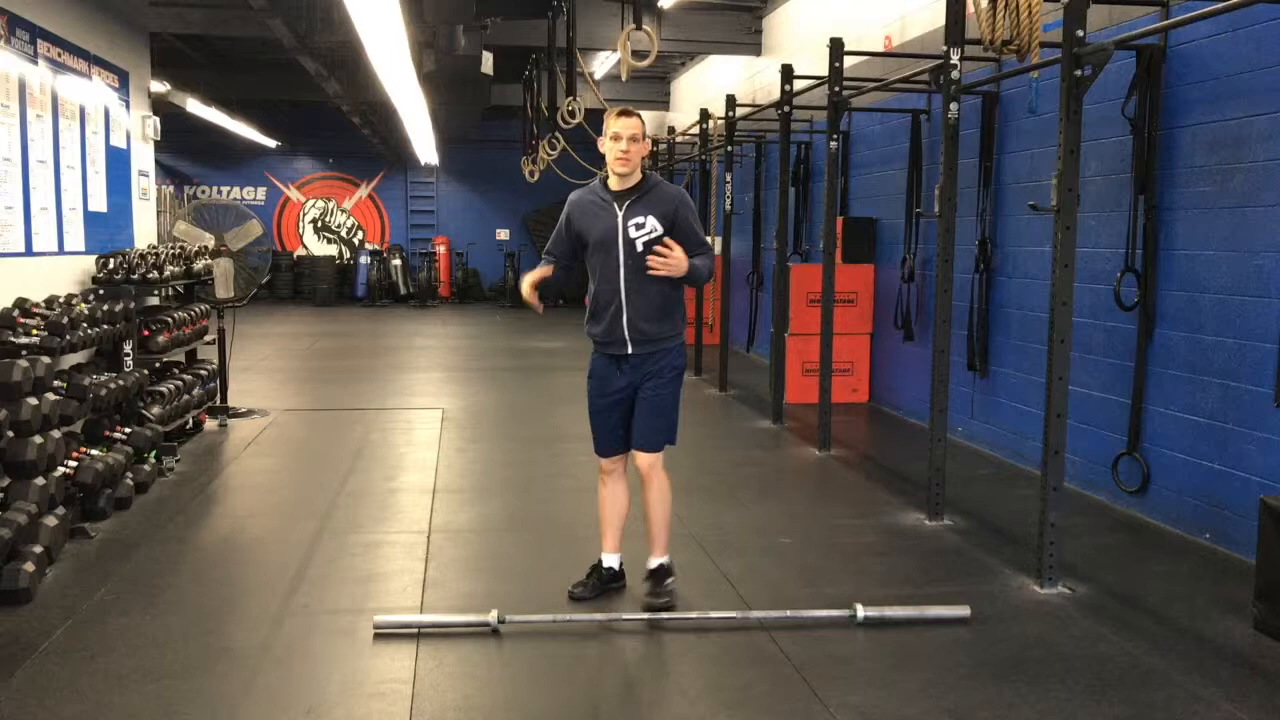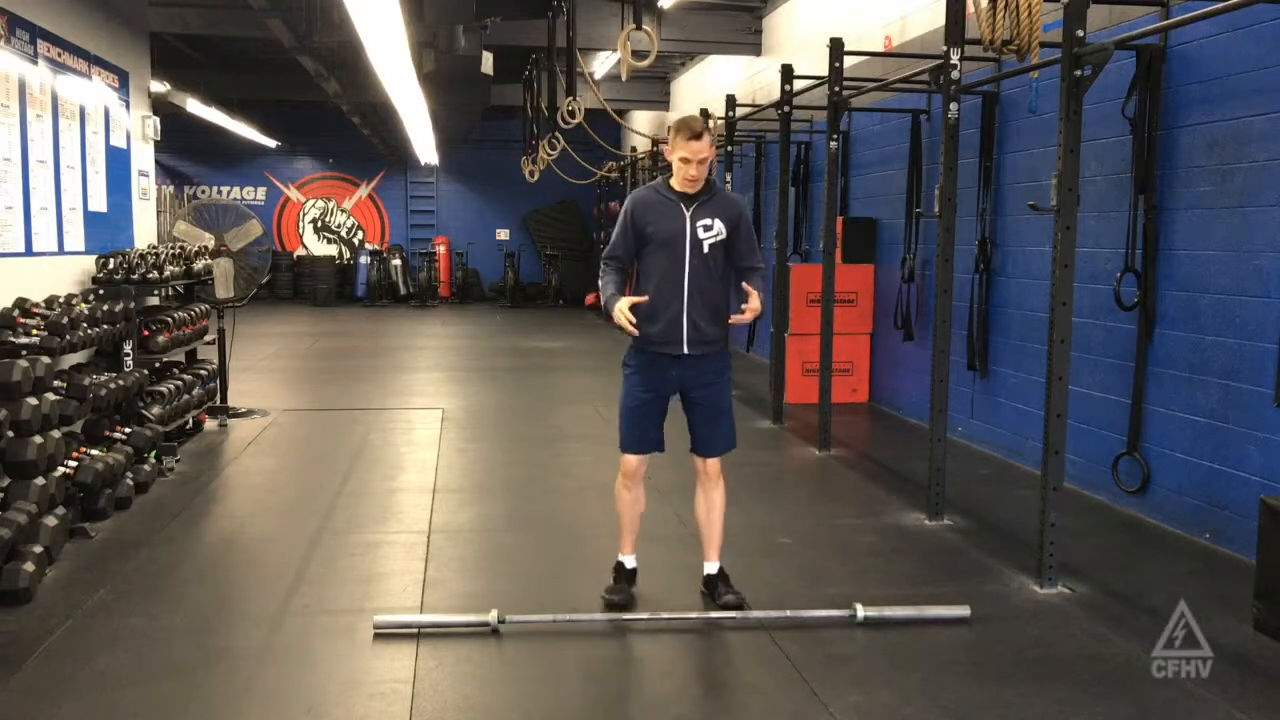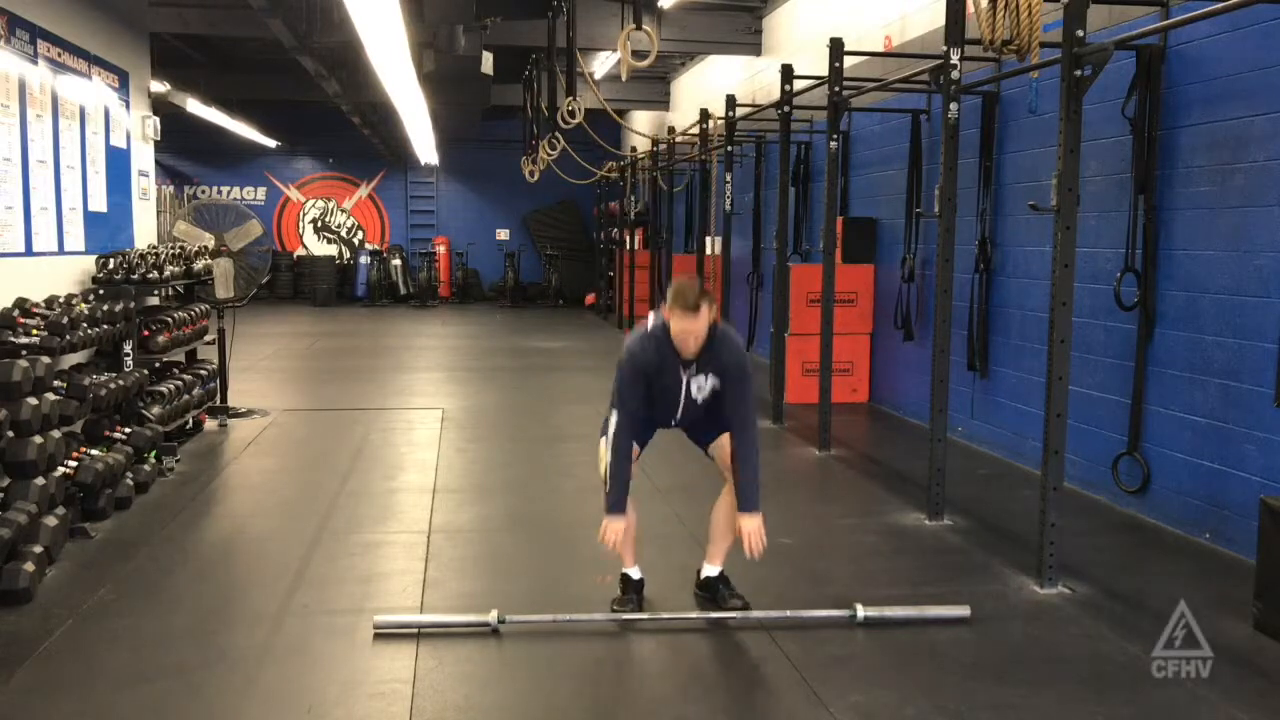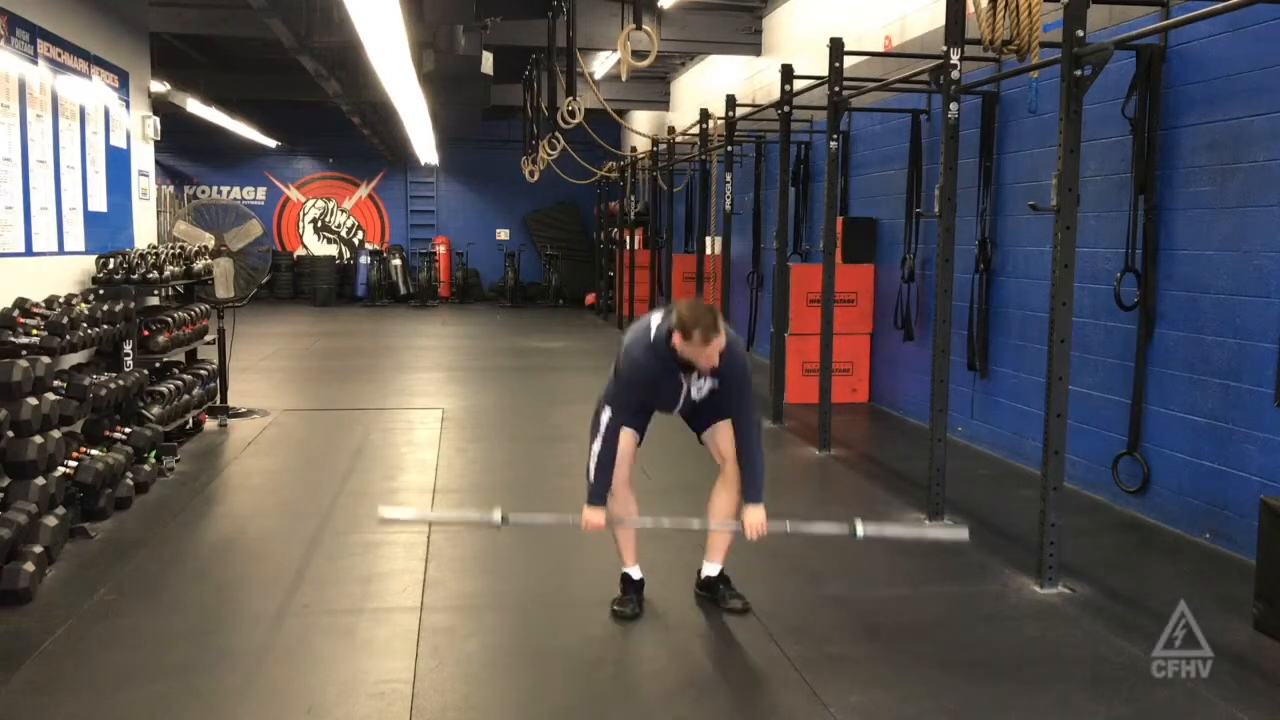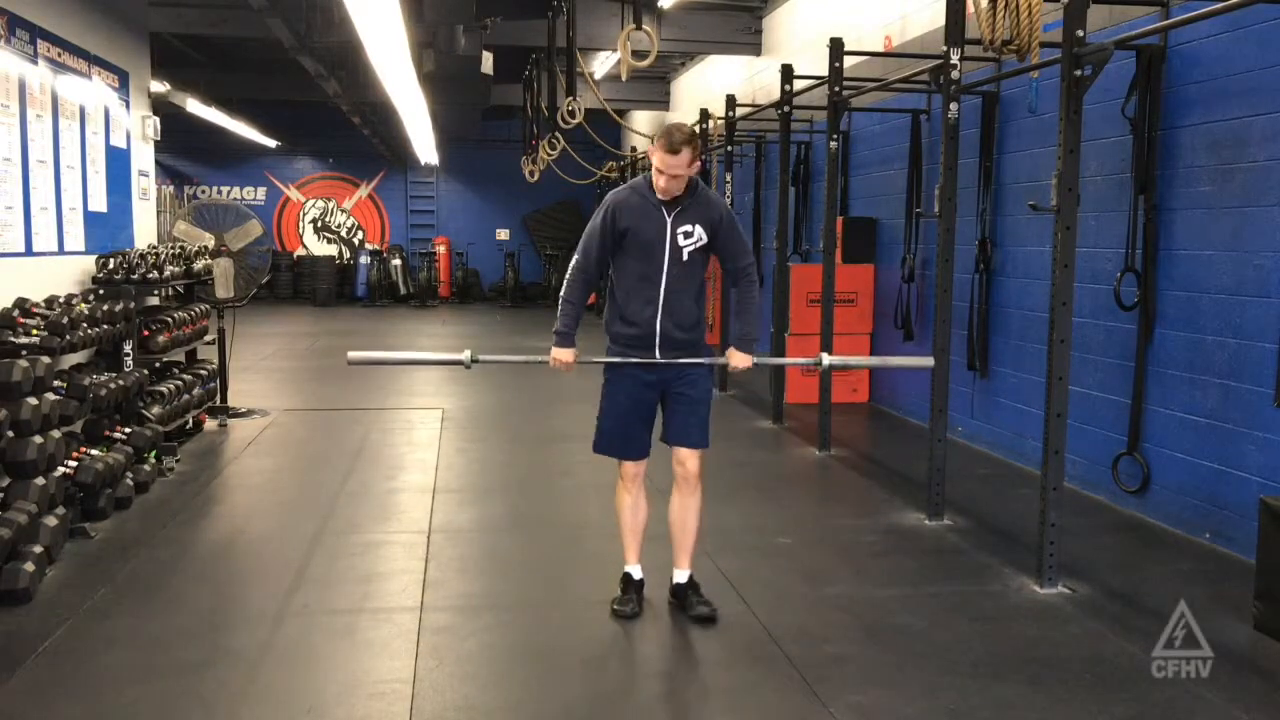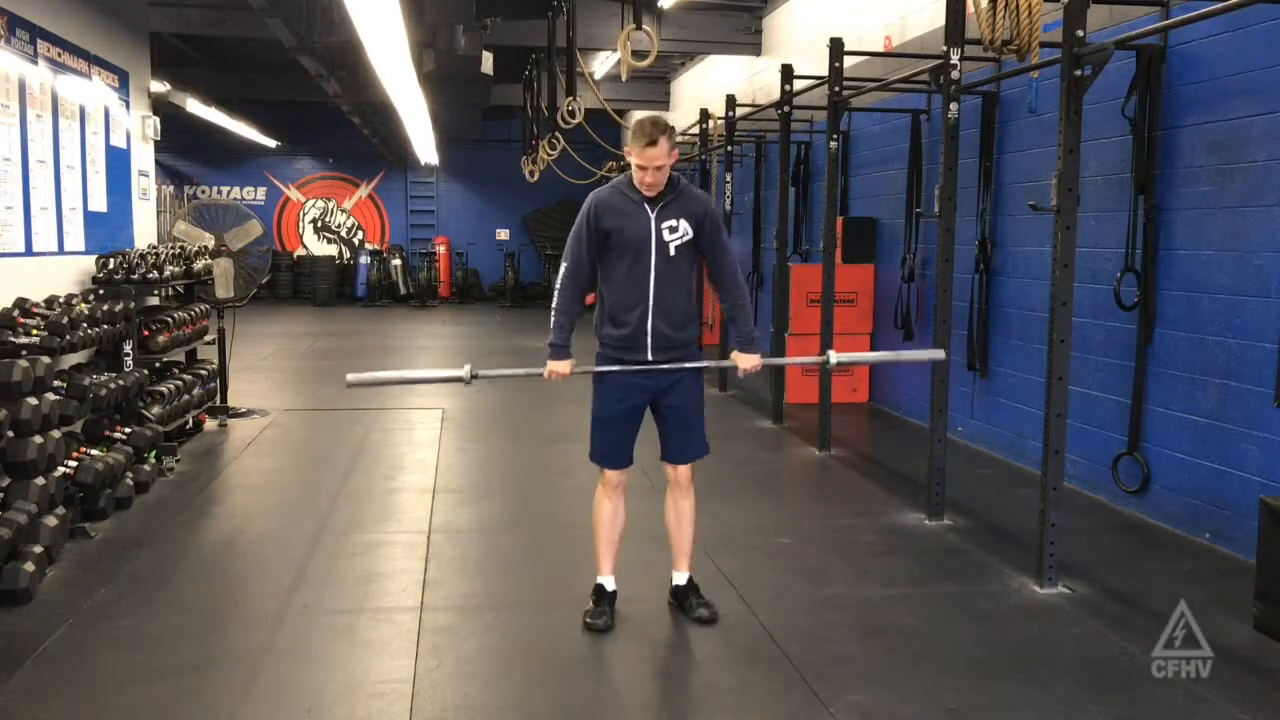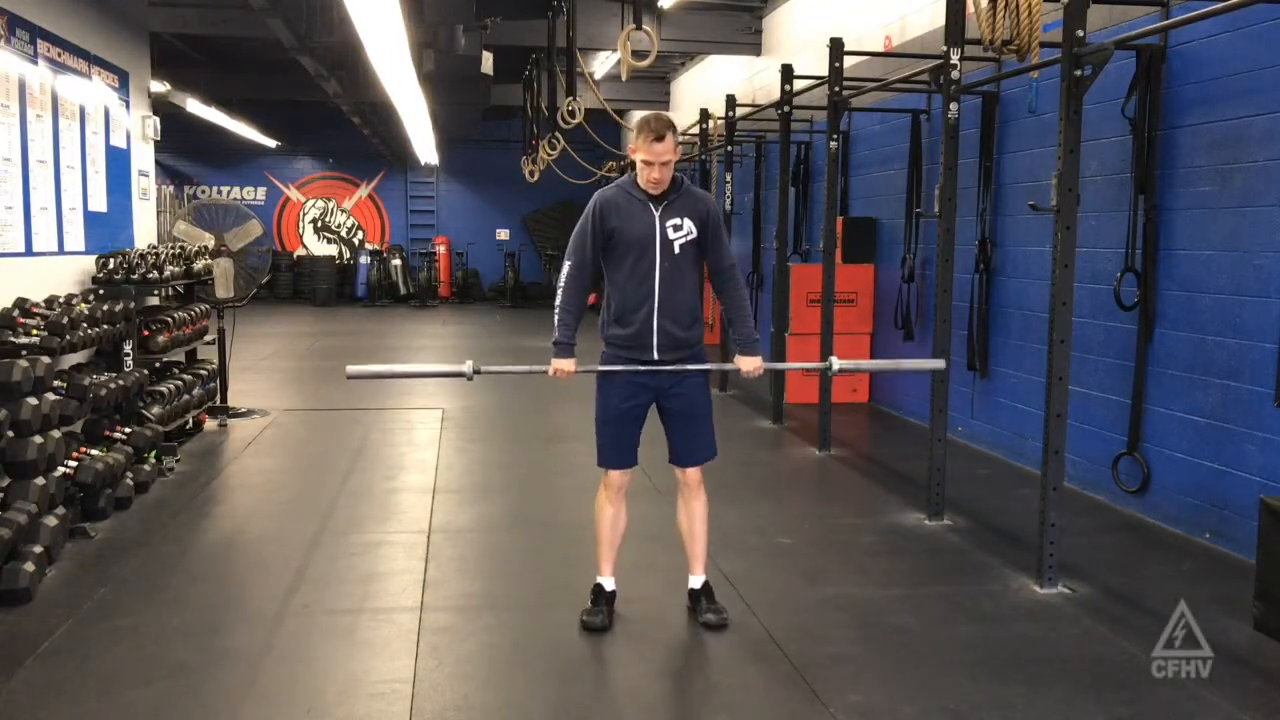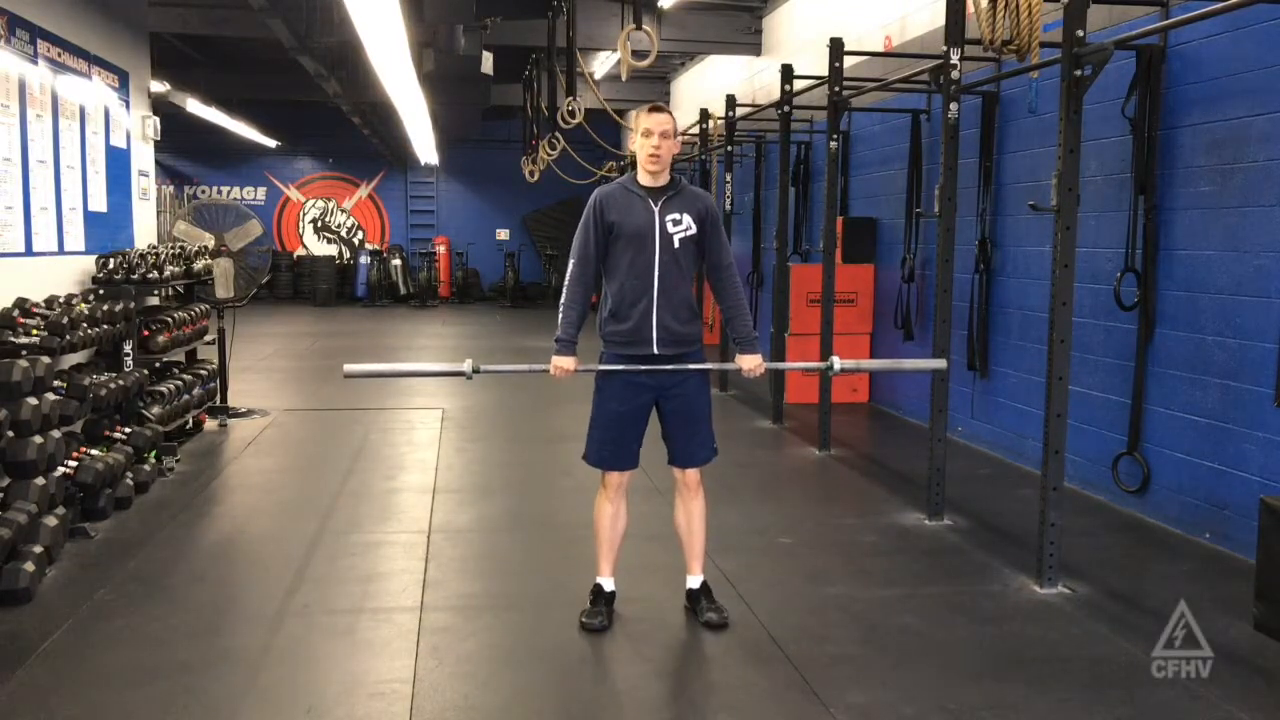
dt=0.7s
person 1, frame 1
left shoulder: (670, 199)
right shoulder: (581, 205)
left elbow: (705, 260)
right elbow: (559, 262)
left wrist: (687, 268)
right wrist: (535, 280)
left hip: (661, 352)
right hip: (607, 354)
left knee: (649, 463)
right knee: (610, 464)
left ankle: (659, 567)
right ankle: (610, 565)
person 1, frame 2
left shoulder: (730, 208)
right shoulder: (641, 204)
left elbow: (750, 269)
right elbow: (612, 264)
left wrist: (752, 299)
right wrist: (614, 300)
left hip: (708, 358)
right hip: (649, 355)
left knee: (710, 468)
right knee: (632, 466)
left ankle: (713, 572)
right ankle: (626, 566)
person 1, frame 3
left shoulder: (730, 350)
right shoulder: (640, 348)
left elbow: (744, 429)
right elbow: (622, 427)
left wrist: (749, 509)
right wrist: (614, 511)
left hip: (705, 407)
right hip: (645, 408)
left knee: (738, 468)
left ankle: (711, 575)
right ankle: (631, 577)
person 1, frame 4
left shoulder: (731, 352)
right shoulder: (639, 353)
left elbow: (747, 427)
right elbow: (607, 424)
left wrist: (754, 501)
right wrist: (596, 501)
right hip: (640, 390)
left knee: (734, 459)
right knee: (619, 467)
left ankle: (711, 575)
right ankle: (632, 577)
person 1, frame 5
left shoulder: (712, 210)
right shoulder: (620, 203)
left elbow: (743, 275)
right elbow: (583, 271)
left wrist: (744, 341)
right wrist: (564, 336)
left hip: (689, 361)
right hip: (628, 359)
left knee: (689, 469)
right knee: (630, 471)
left ankle: (682, 580)
right ankle: (632, 577)
person 1, frame 6
left shoulder: (697, 206)
right shoulder: (602, 204)
left elbow: (727, 276)
right elbow: (572, 278)
left wrist: (746, 342)
right wrist: (558, 348)
left hip: (681, 363)
right hip: (618, 363)
left knee: (681, 475)
right knee: (612, 477)
left ankle: (682, 583)
right ankle: (604, 587)
person 1, frame 7
left shoulder: (700, 206)
right shoulder: (607, 204)
left elbow: (728, 279)
right elbow: (576, 277)
left wrist: (747, 346)
right wrist: (563, 346)
left hip: (686, 364)
right hip: (623, 363)
left knee: (691, 476)
right knee: (614, 479)
left ankle: (698, 586)
right ankle: (604, 587)
person 1, frame 8
left shoulder: (699, 204)
right shoulder: (606, 201)
left elbow: (724, 278)
right elbow: (580, 276)
left wrist: (747, 344)
right wrist: (565, 344)
left hip: (685, 361)
right hip: (622, 361)
left knee: (690, 476)
right knee: (614, 479)
left ankle: (696, 586)
right ankle: (604, 588)
